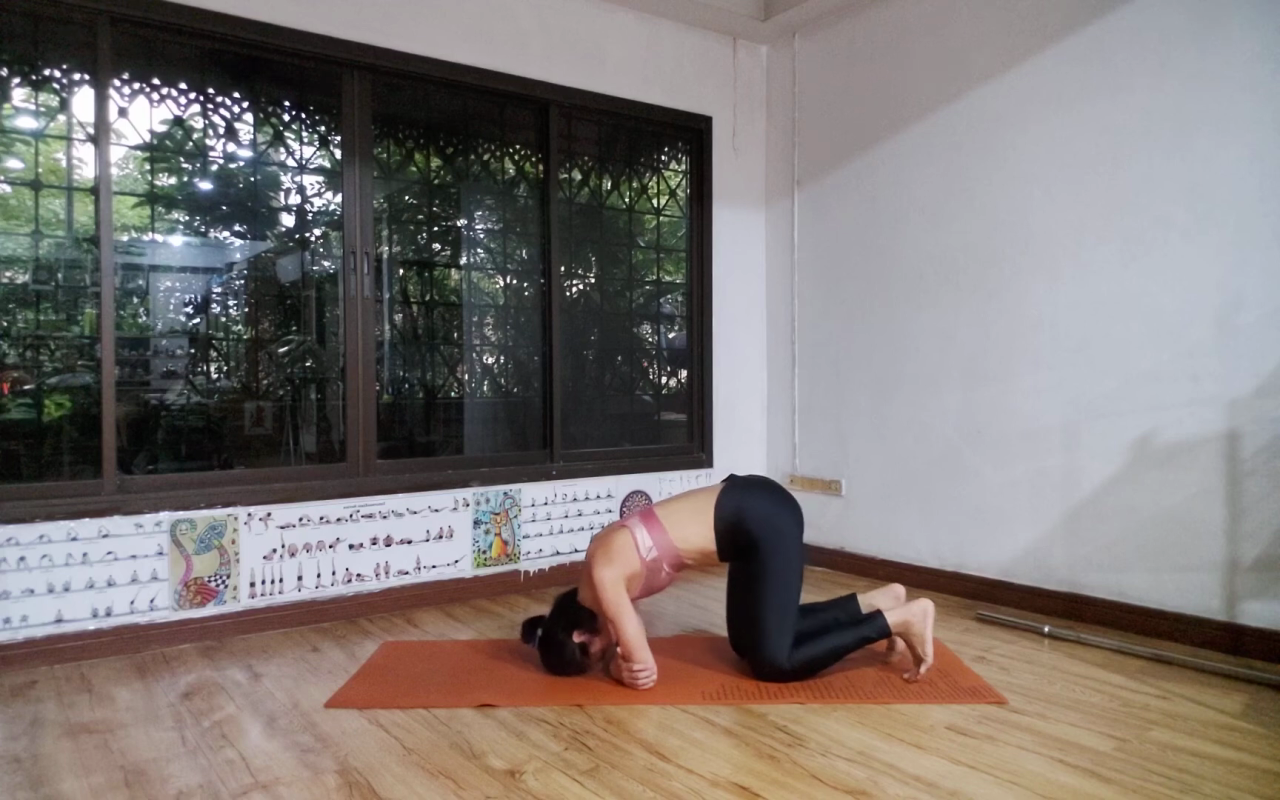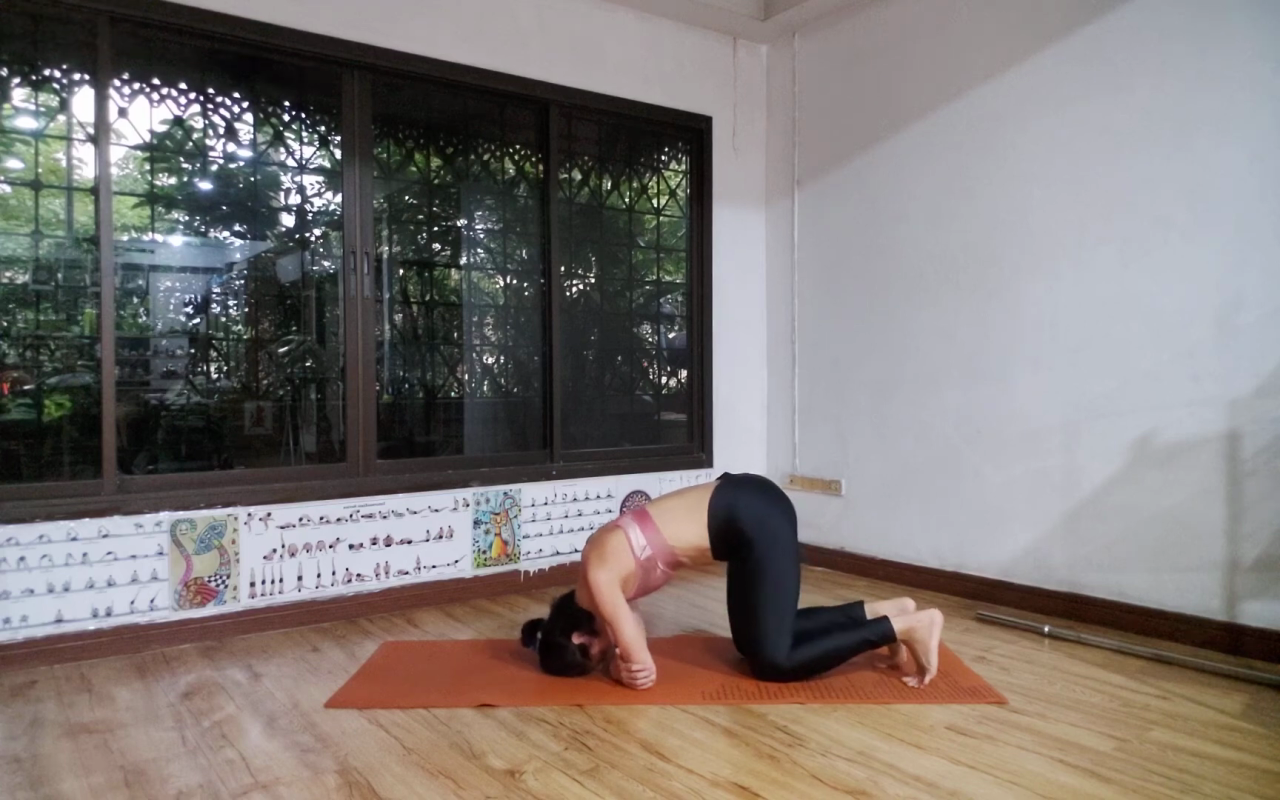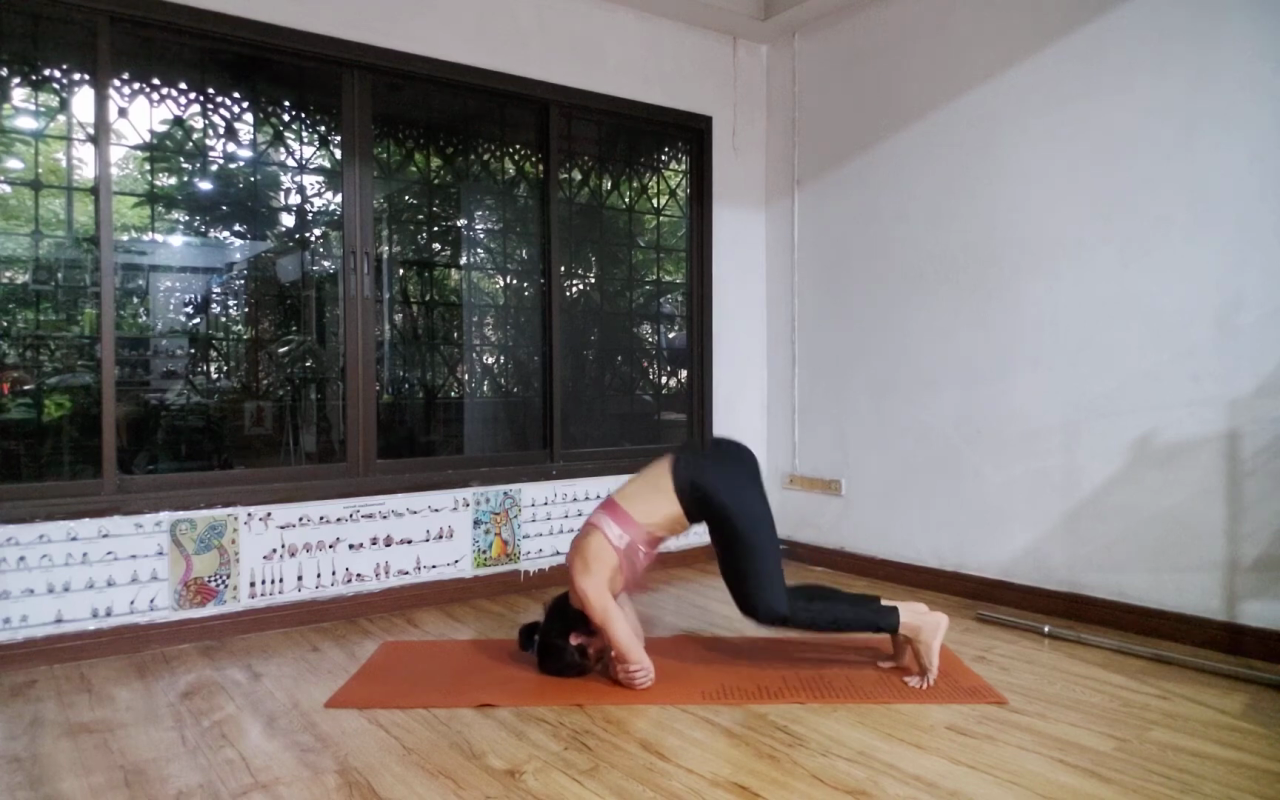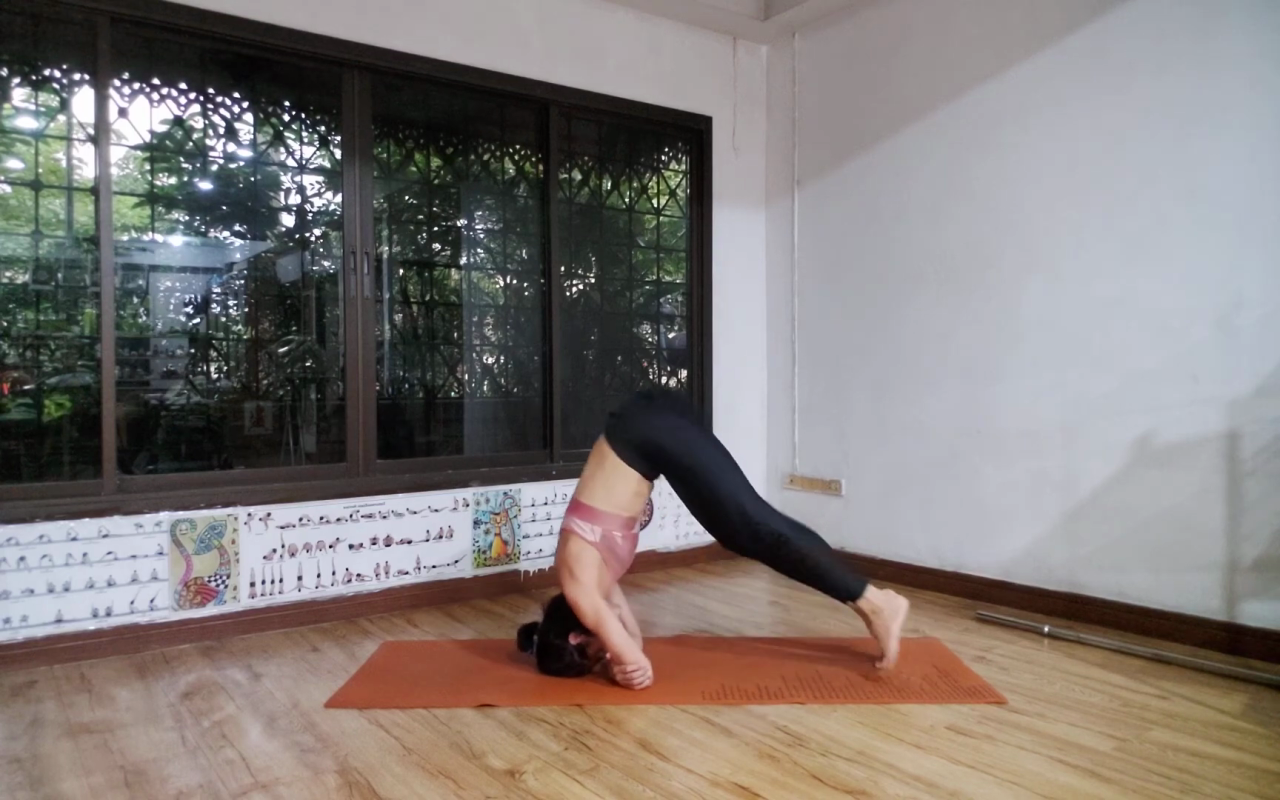
dt=0.3s
person 1, frame 1
left shoulder: (605, 572)
right shoulder: (605, 558)
left elbow: (645, 669)
right elbow: (632, 640)
left wrist: (619, 666)
right wrist: (620, 658)
left hip: (765, 521)
right hip: (753, 514)
left knee: (772, 661)
right knee: (749, 640)
left ankle: (899, 617)
right ankle: (875, 602)
person 1, frame 2
left shoulder: (600, 573)
right shoulder: (602, 563)
left elbow: (642, 670)
right elbow: (634, 640)
left wrist: (622, 665)
right wrist: (623, 660)
left hip: (757, 520)
right hip: (749, 513)
left knee: (772, 661)
right knee: (756, 640)
left ankle: (907, 626)
right ankle: (882, 612)
person 1, frame 3
left shoulder: (587, 578)
right shoulder: (594, 571)
left elbow: (640, 668)
right elbow: (634, 642)
left wrist: (620, 662)
right wrist: (621, 657)
left hip: (717, 477)
right hip: (714, 467)
left knee: (770, 605)
right knee: (762, 600)
left ankle: (913, 624)
right ankle: (900, 617)
person 1, frame 4
left shoulder: (580, 585)
right shoulder: (585, 575)
left elbow: (638, 670)
right elbow: (632, 640)
left wrist: (617, 665)
right wrist: (618, 657)
left hip: (652, 432)
right hip: (652, 430)
left knee: (750, 525)
right knee: (741, 534)
left ankle: (874, 602)
right ankle: (870, 602)
